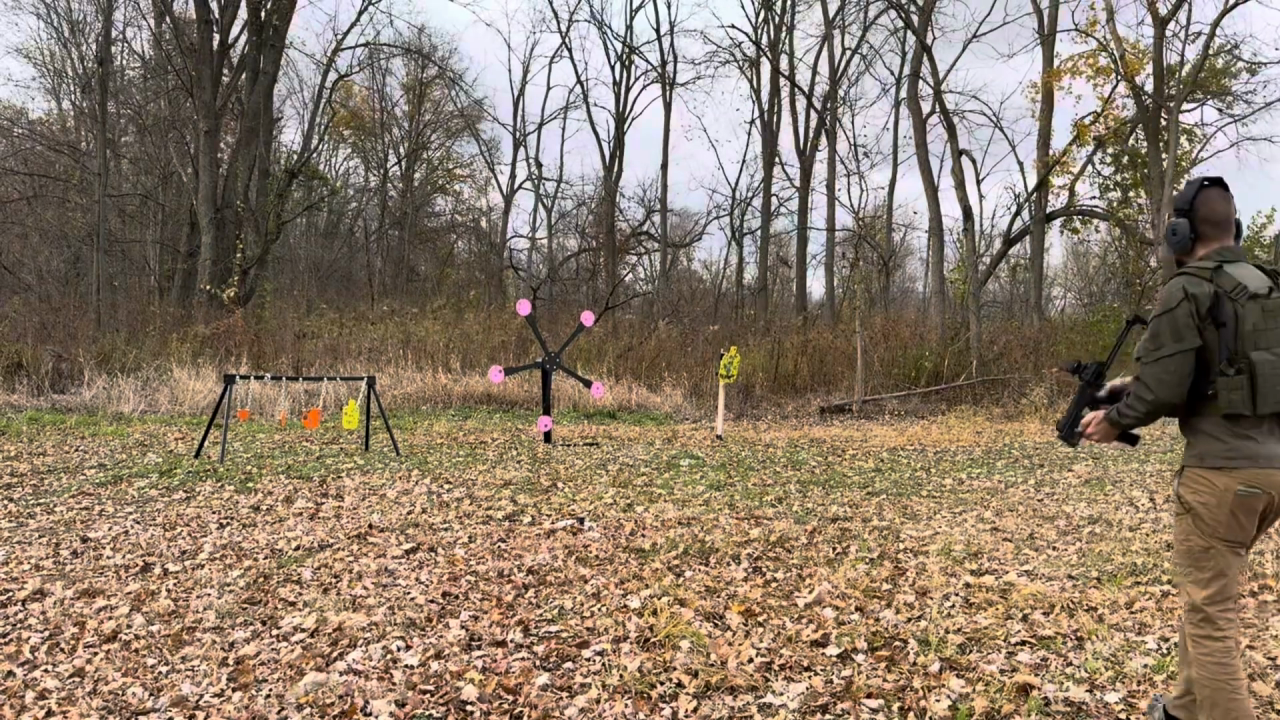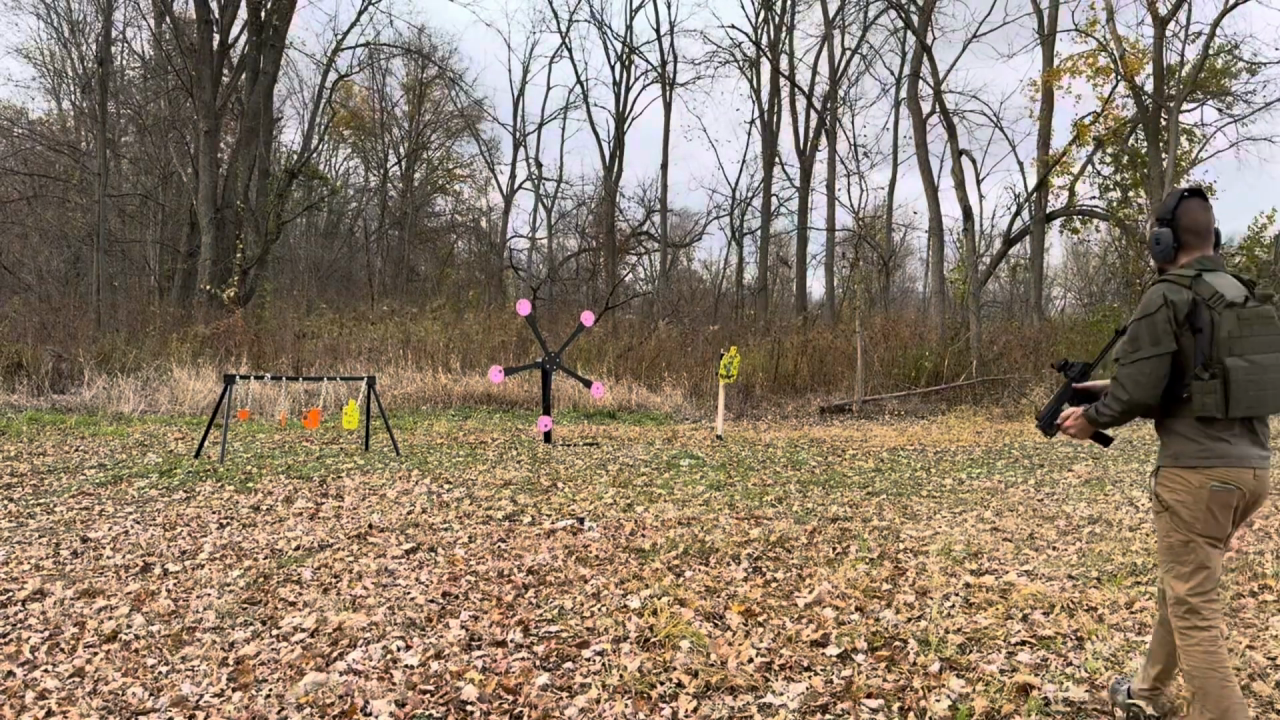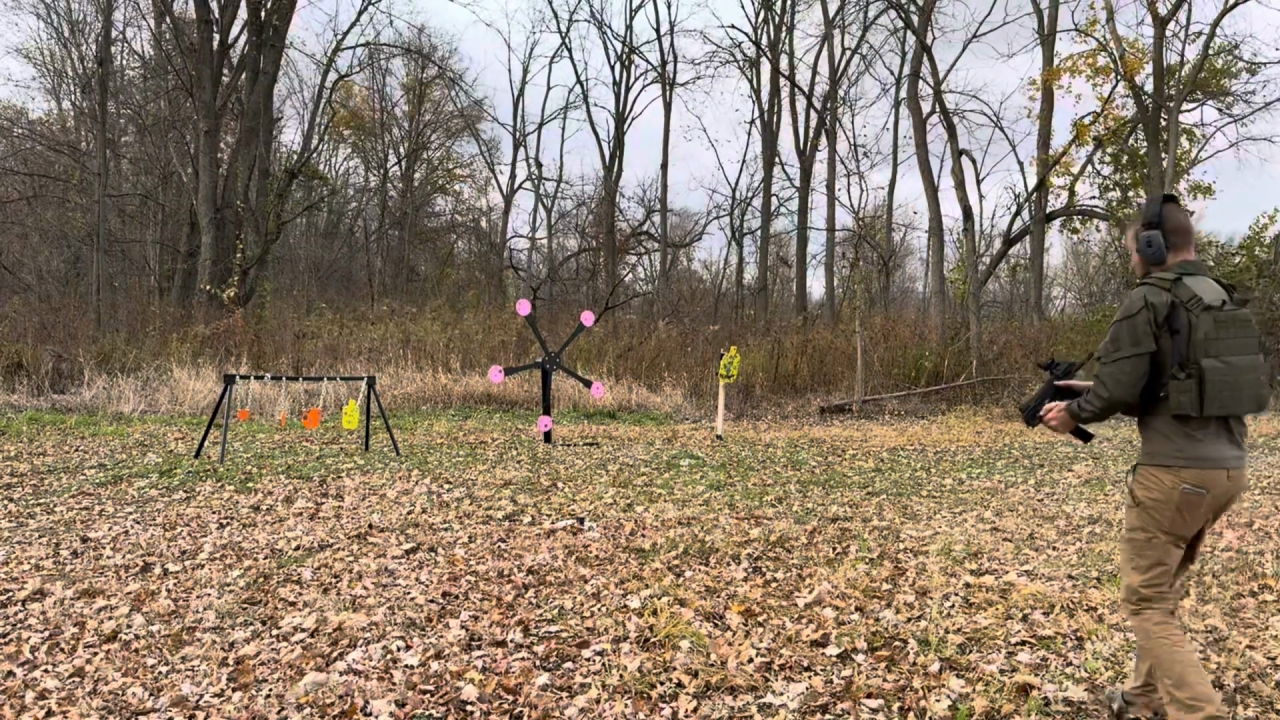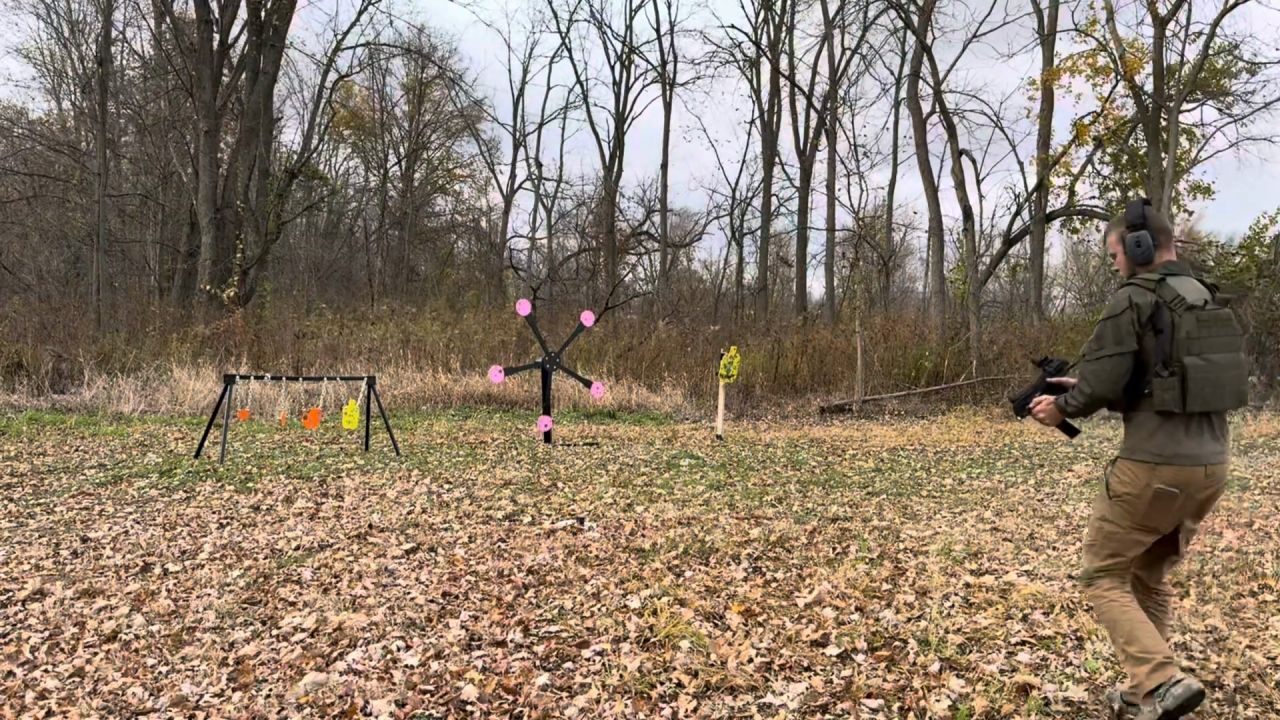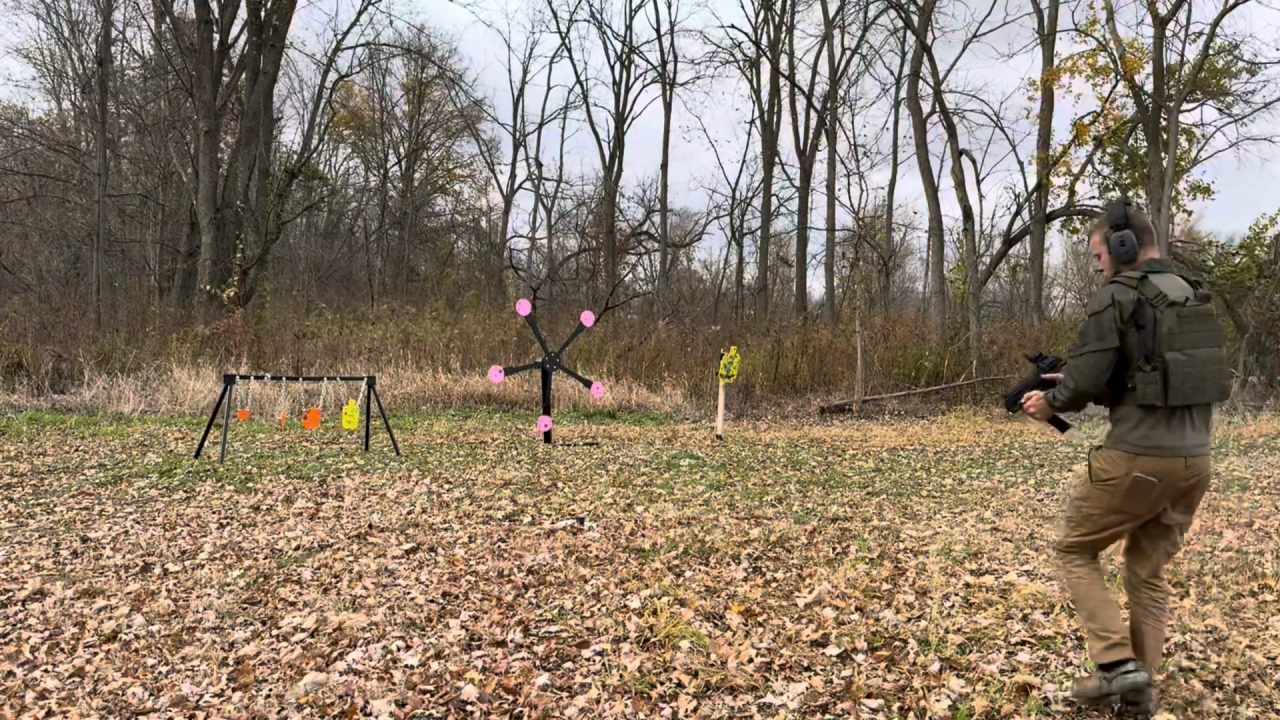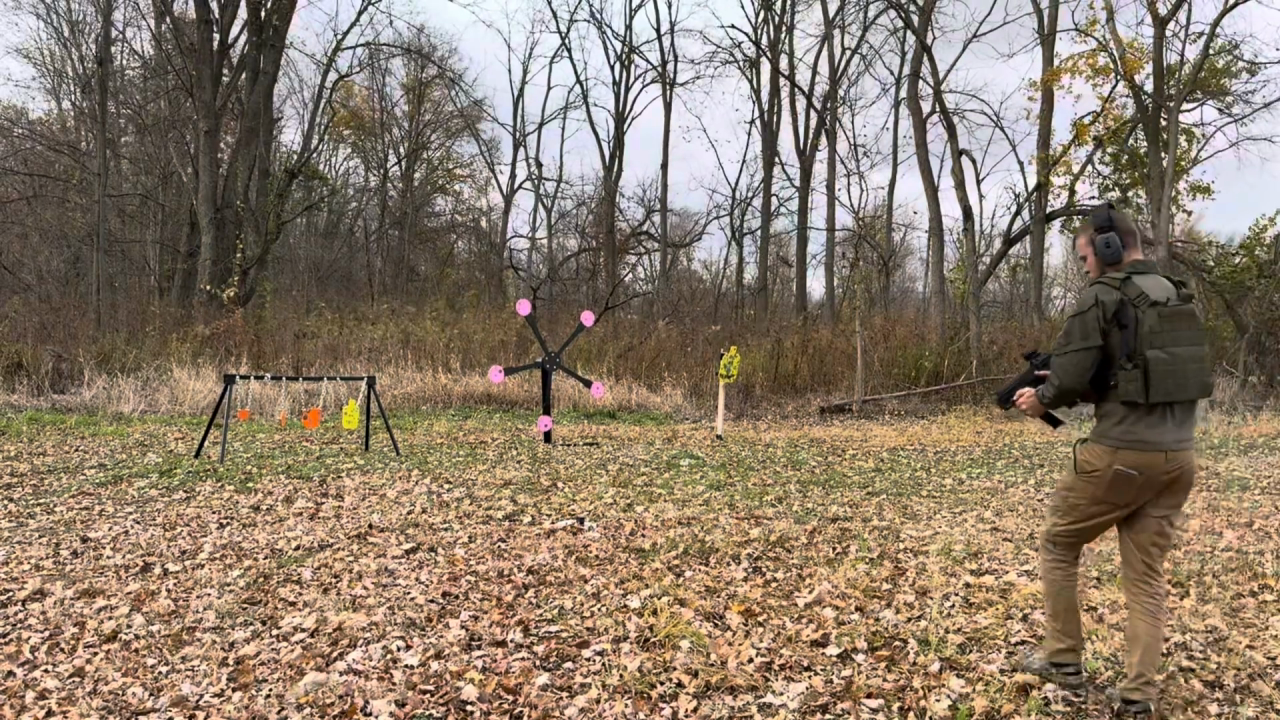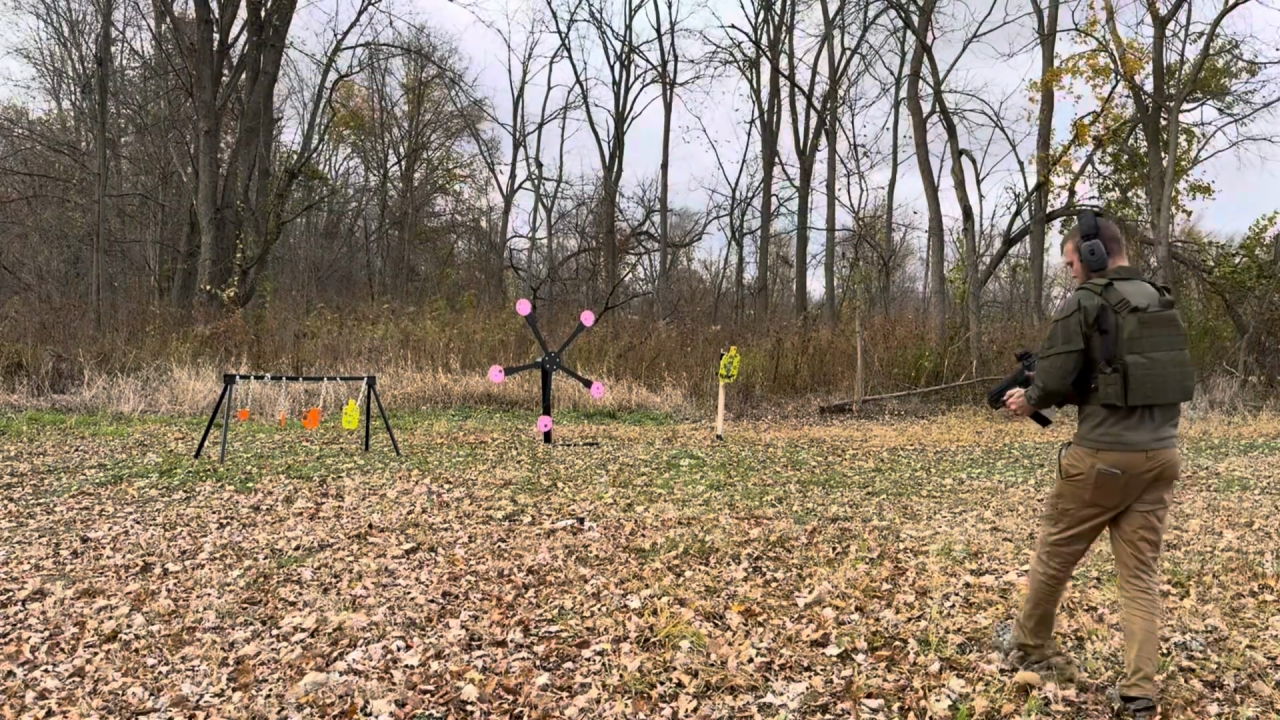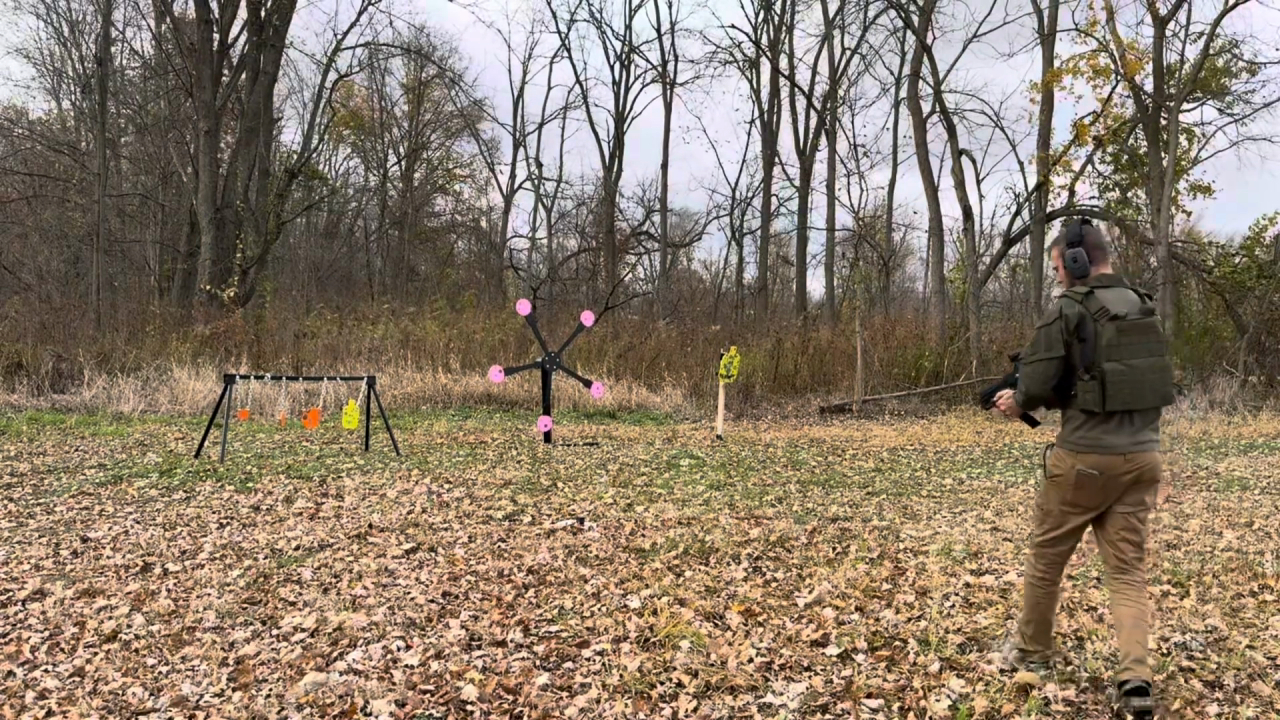
dt=0.1s
person 1, frame 1
left shoulder: (1185, 292)
left elbow: (1162, 389)
left wrist: (1112, 418)
right wrist: (1135, 385)
left hip: (1221, 474)
left knee: (1209, 617)
right knee: (1215, 593)
person 1, frame 2
left shoulder: (1166, 298)
right shoulder: (1244, 299)
left elbow: (1139, 390)
left wrist: (1092, 416)
right wrist: (1112, 391)
left hip: (1197, 474)
right hip: (1251, 471)
left knee: (1193, 614)
right knee: (1181, 588)
person 1, frame 3
left shoulder: (1147, 301)
right shoulder: (1226, 302)
left elbow: (1119, 388)
left wrist: (1074, 412)
right wrist: (1094, 389)
left hip: (1174, 473)
right hip: (1228, 470)
left knee: (1147, 603)
right knee: (1161, 588)
person 1, frame 4
left shoulder: (1132, 300)
right shoulder: (1206, 300)
left elbow: (1102, 384)
left wrist: (1063, 406)
right wrist: (1082, 387)
left hip: (1153, 469)
right hip: (1209, 468)
left knee: (1102, 577)
right knee: (1149, 581)
person 1, frame 5
left shoulder: (1116, 298)
right shoulder: (1192, 297)
left elbow: (1088, 379)
left wrist: (1051, 401)
right wrist: (1071, 383)
left hip: (1136, 460)
right hip: (1194, 462)
left knee: (1074, 549)
right knee: (1147, 577)
left ankle: (1117, 663)
person 1, frame 6
left shoulder: (1100, 298)
right shoulder: (1178, 298)
left elbow: (1071, 376)
left wrist: (1043, 398)
right wrist: (1060, 389)
left hip: (1119, 455)
right hip: (1177, 457)
left knee: (1058, 543)
right knee: (1146, 576)
left ankle: (1065, 655)
person 1, frame 7
left shoulder: (1084, 303)
right shoulder: (1162, 303)
left elbow: (1054, 378)
left wrist: (1029, 399)
right wrist: (1046, 391)
left hip: (1103, 457)
right hip: (1160, 457)
left knee: (1056, 554)
right knee: (1140, 575)
left ankle: (1029, 646)
person 1, frame 8
left shoulder: (1067, 310)
right shoulder: (1146, 310)
left elbow: (1037, 383)
left wrist: (1018, 402)
right wrist: (1067, 390)
left hip: (1084, 459)
right hip: (1143, 459)
left knee: (1046, 555)
right knee: (1129, 570)
left ankle: (1030, 649)
right ankle: (1134, 679)
